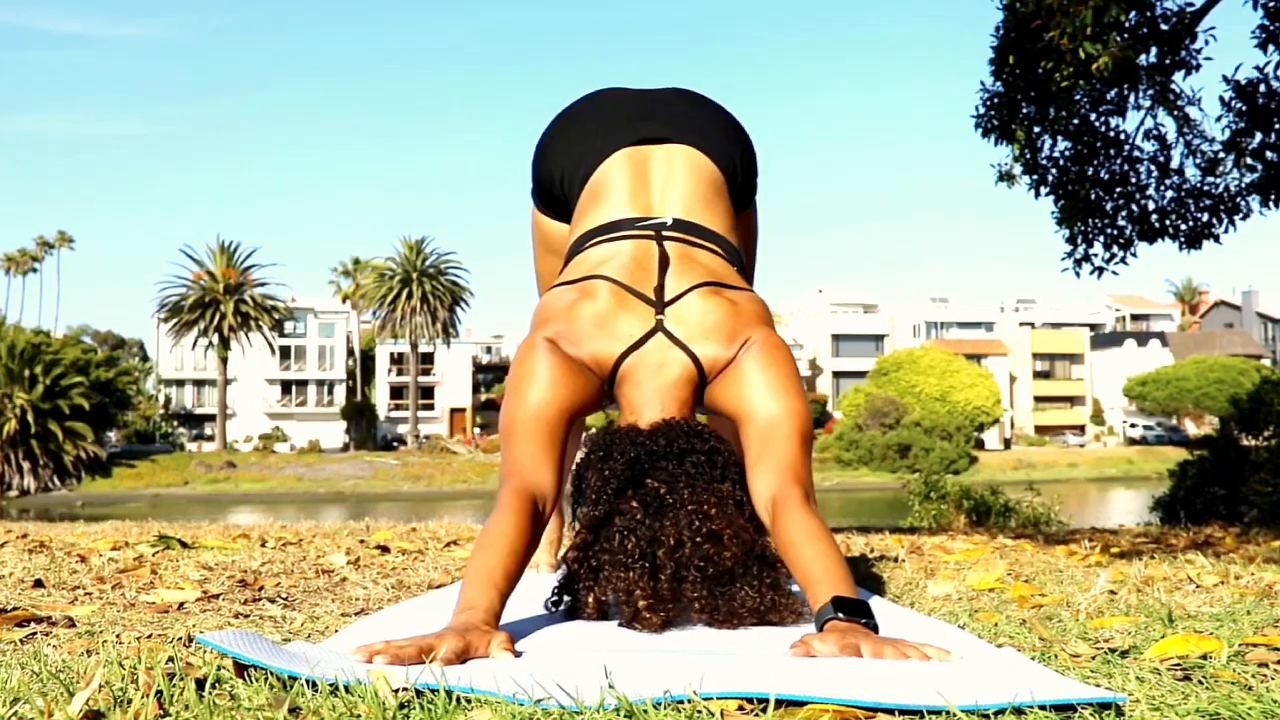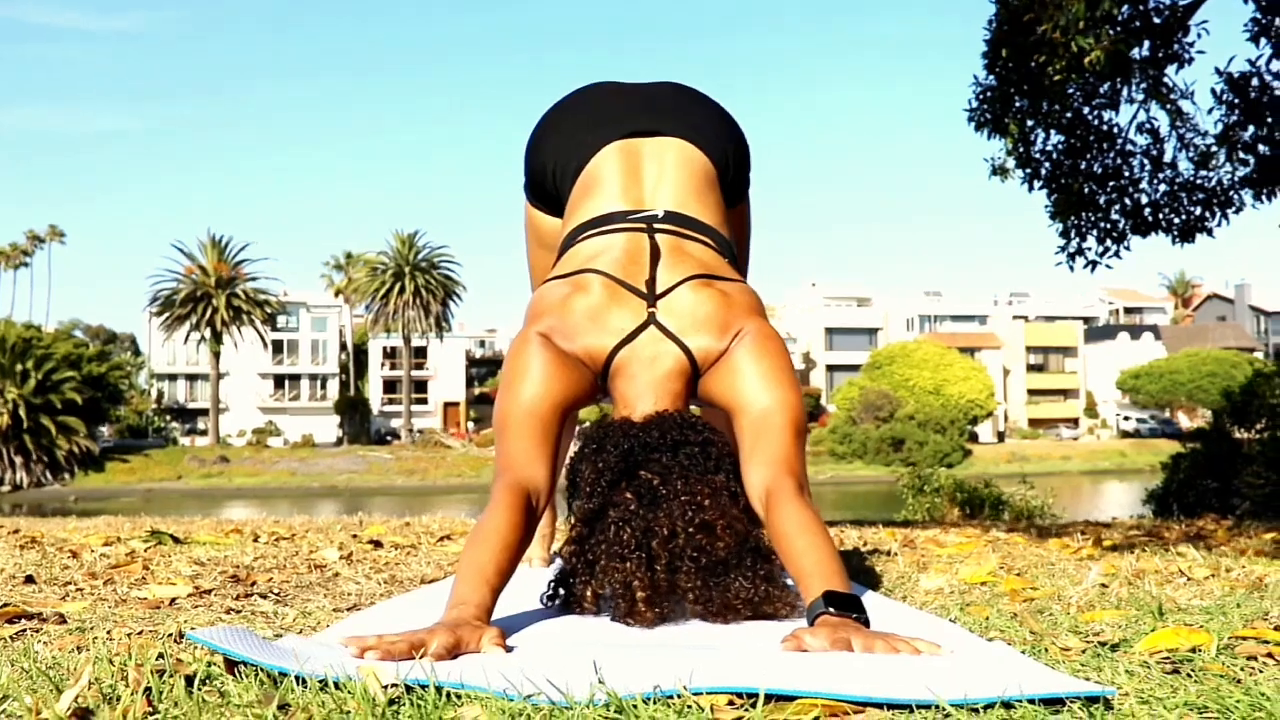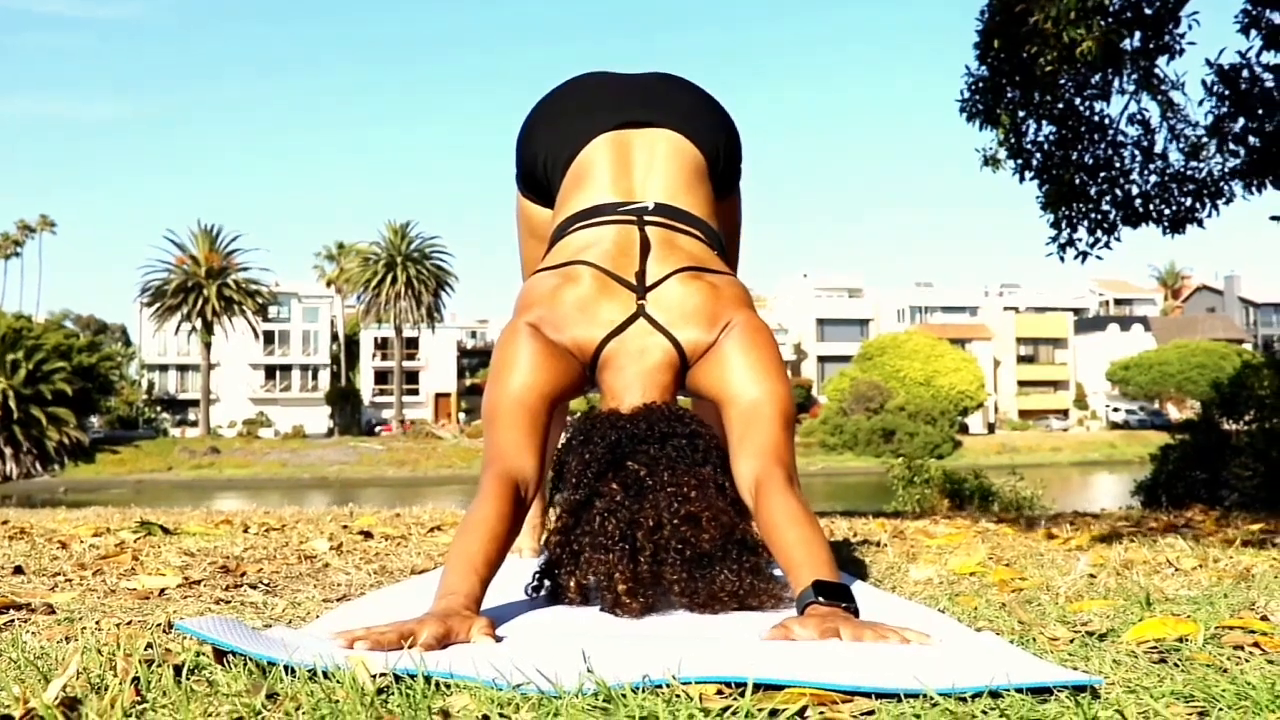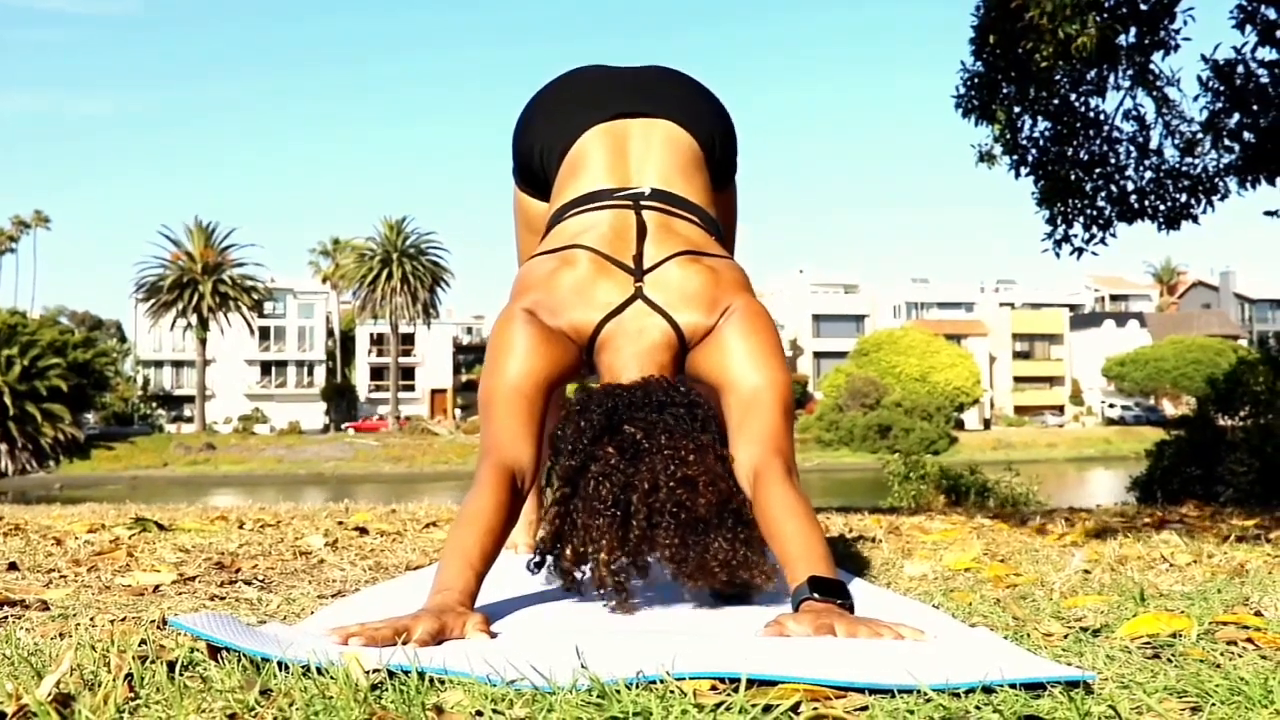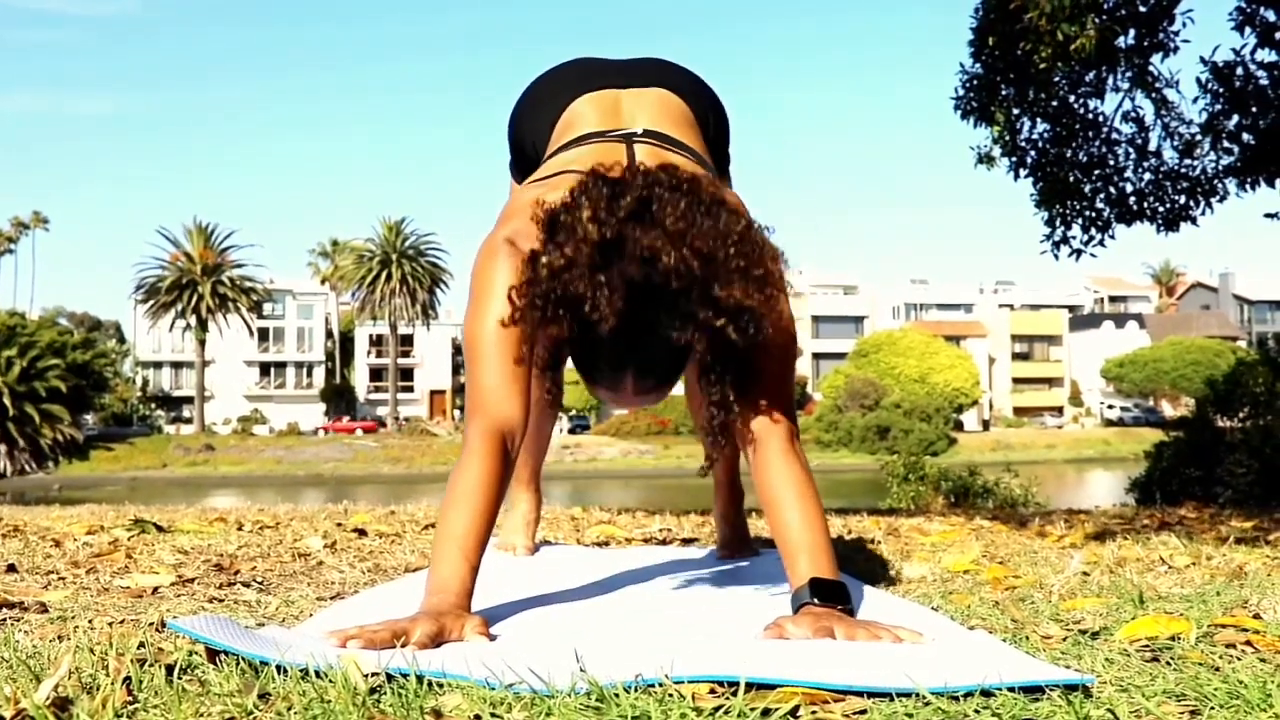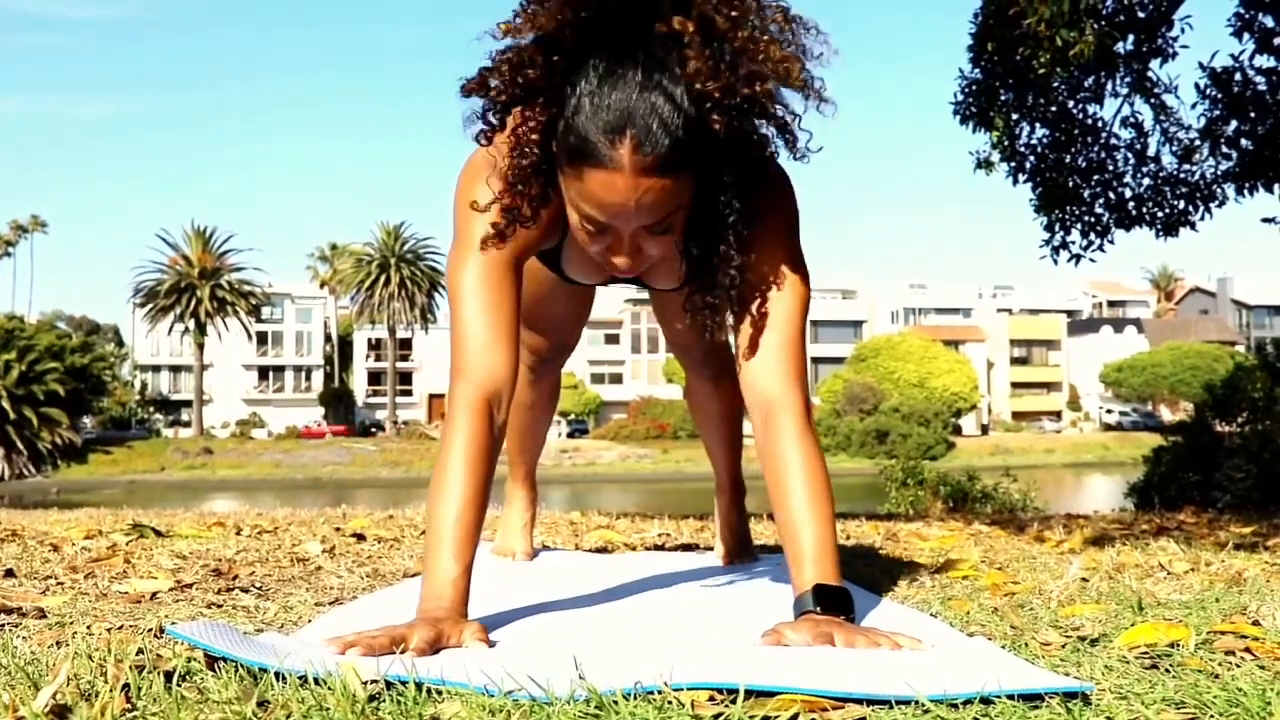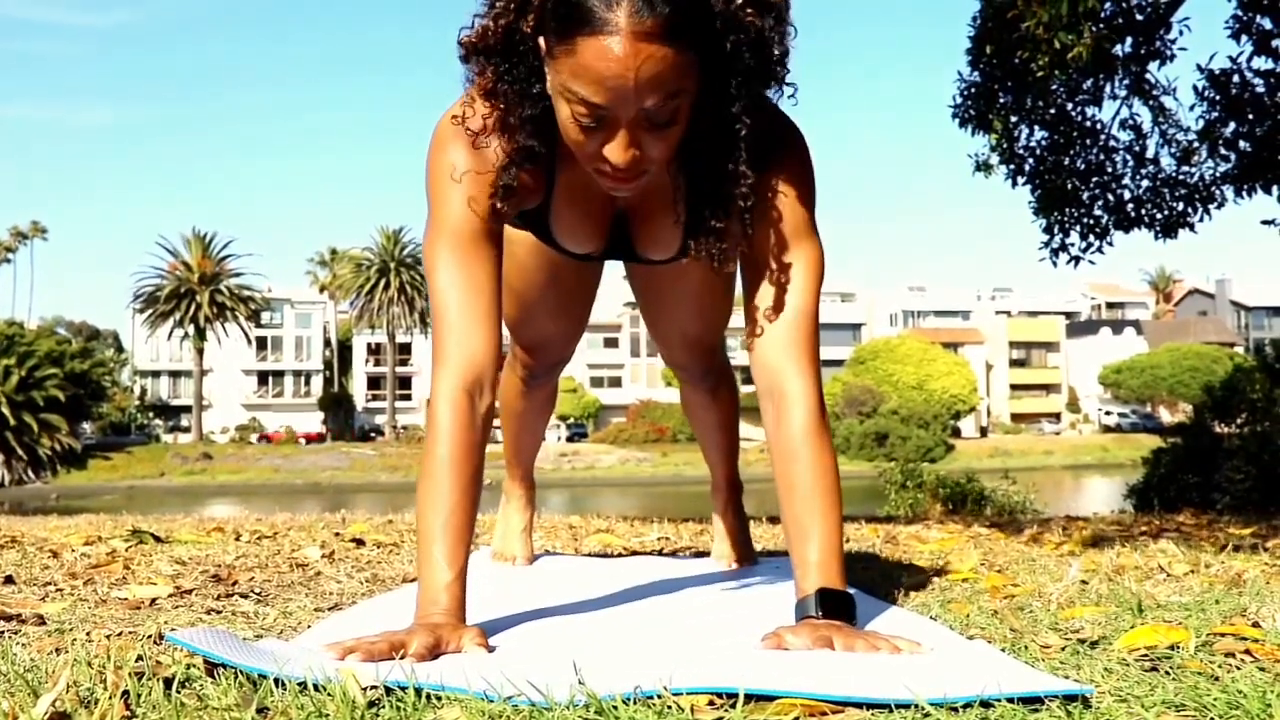
dt=0.5s
person 1, frame 1
left shoulder: (748, 359)
right shoulder: (558, 356)
left elbow: (788, 498)
right elbow: (522, 496)
left wrist: (844, 616)
right hip: (581, 142)
right ankle: (554, 540)
person 1, frame 2
left shoulder: (739, 347)
right shoulder: (552, 350)
left elbow: (782, 489)
right elbow: (516, 490)
left wrist: (836, 611)
right ankle: (546, 538)
person 1, frame 3
left shoulder: (728, 342)
right shoulder: (542, 340)
left elbow: (770, 481)
right elbow: (503, 482)
left wrist: (825, 601)
left ankle: (721, 526)
right ankle: (537, 517)
person 1, frame 4
left shoulder: (727, 323)
right shoulder: (539, 323)
left elbow: (771, 469)
right elbow: (499, 468)
left wrist: (822, 596)
right wrist: (447, 602)
left ankle: (713, 512)
right ankle: (532, 501)
person 1, frame 5
left shoulder: (730, 251)
right shoulder: (522, 248)
left elbow: (772, 430)
right elbow: (488, 433)
left wrist: (821, 598)
right wrist: (442, 604)
left knee: (725, 361)
right knee: (526, 359)
left ankle: (729, 505)
right ankle: (525, 496)
person 1, frame 6
left shoulder: (752, 195)
right shoulder: (506, 178)
left elbow: (779, 399)
right elbow: (477, 395)
left wrist: (823, 603)
right wrist: (440, 607)
right hip: (555, 214)
right knee: (540, 349)
left ankle: (730, 501)
right ankle: (521, 494)
person 1, frame 7
left shoulder: (761, 148)
right shoulder: (483, 136)
left elbow: (789, 383)
right elbow: (462, 381)
left wrist: (824, 603)
right wrist: (439, 610)
left hip: (688, 226)
right hip: (547, 219)
right knee: (537, 356)
left ankle: (727, 502)
right ankle: (518, 495)
